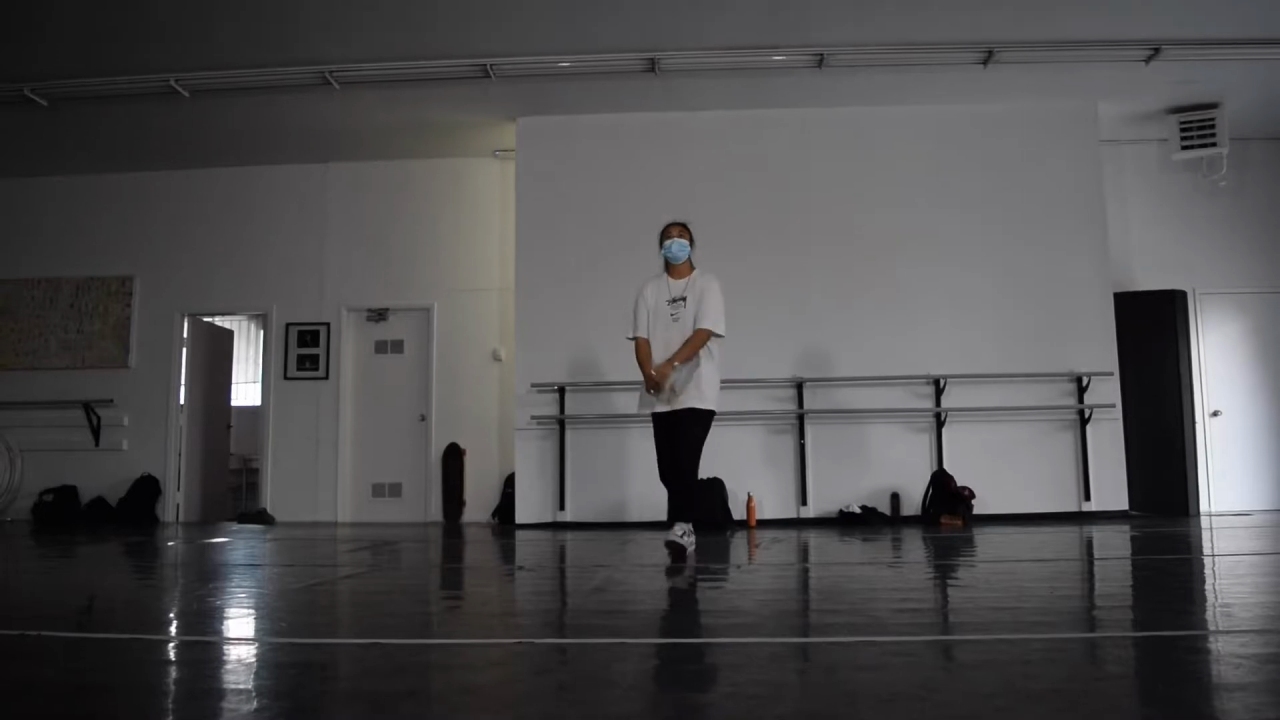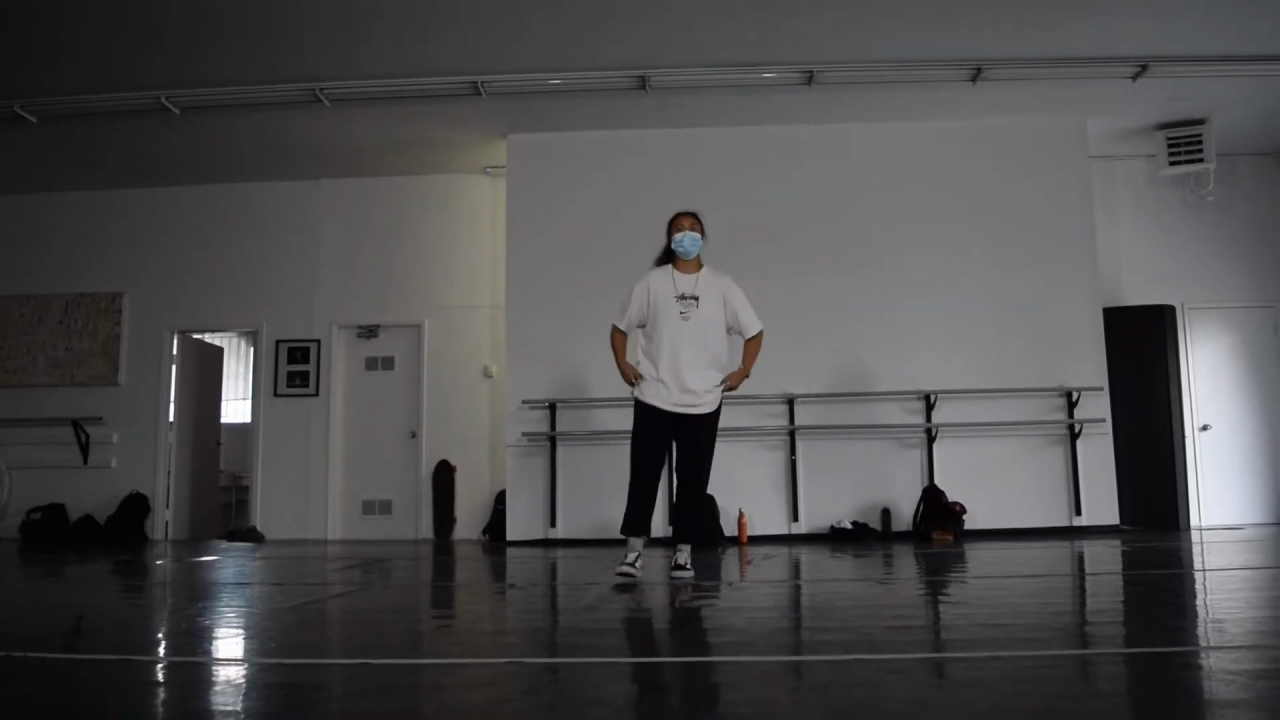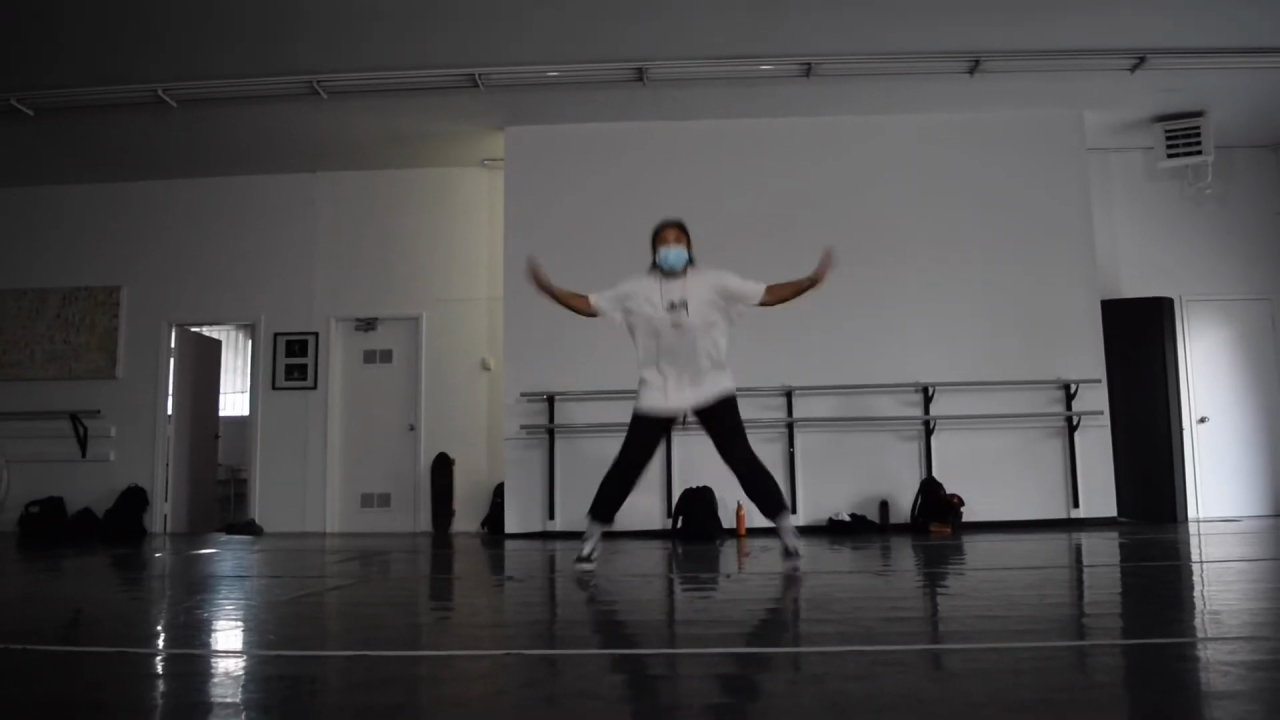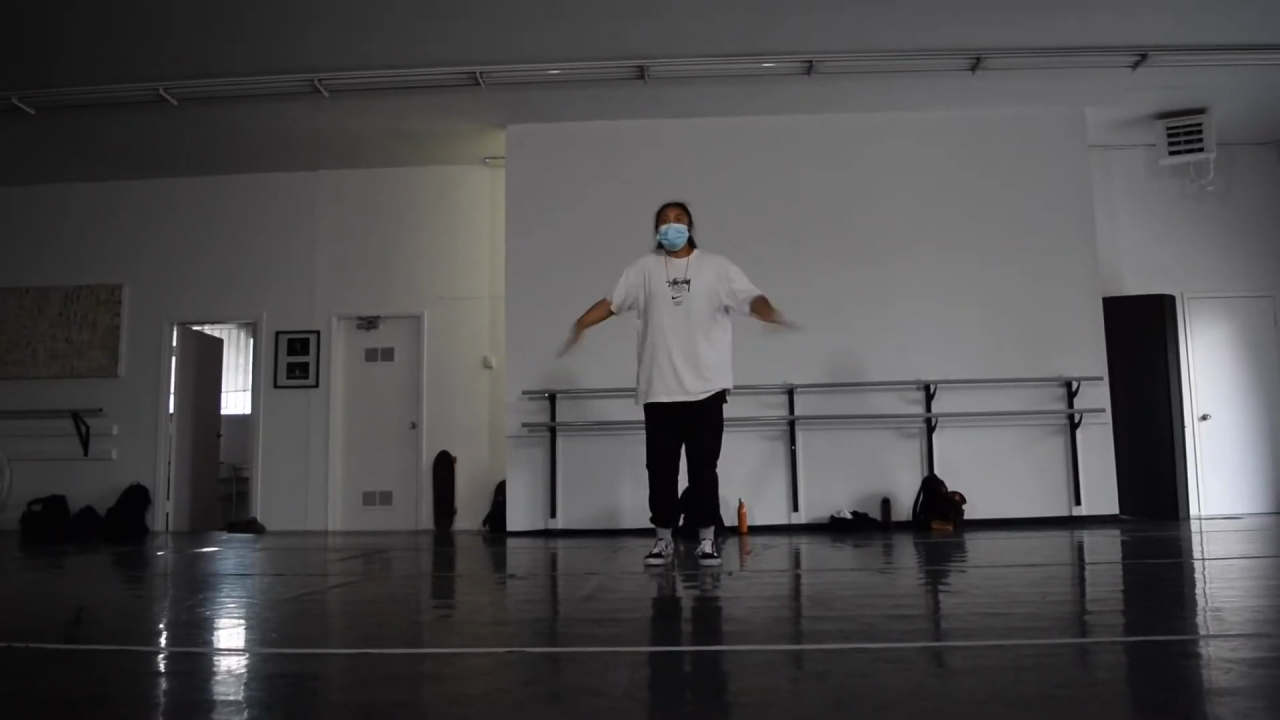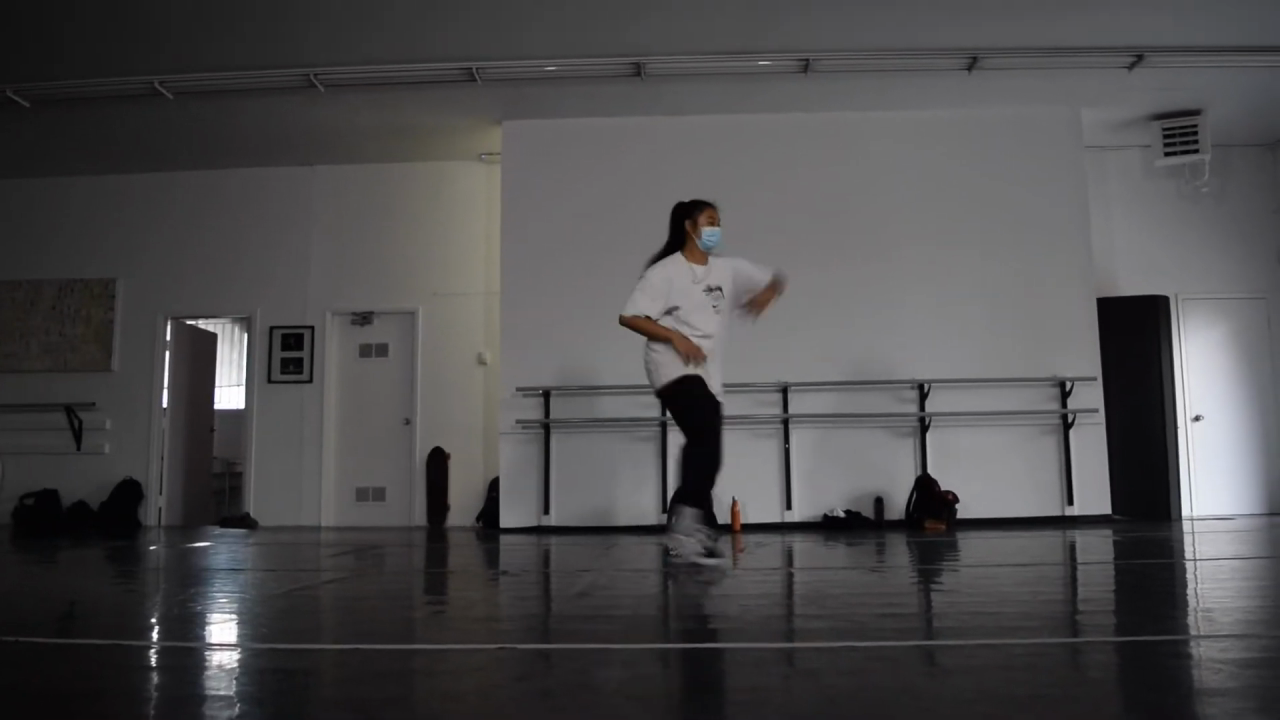
dt=1s
person 1, frame 1
left shoulder: (707, 285)
right shoulder: (649, 290)
left elbow: (704, 334)
right elbow: (641, 340)
left wrist: (669, 365)
right wrist: (649, 375)
left hip: (697, 391)
right hip: (662, 395)
left knee: (686, 460)
right knee: (668, 465)
left ankle: (680, 526)
right ankle: (685, 528)
person 1, frame 2
left shoulder: (721, 285)
right shoulder: (652, 283)
left elbow: (754, 332)
right elbow: (621, 327)
left wrist: (743, 370)
right wrist: (622, 363)
left hip: (703, 399)
right hip: (654, 396)
left knee: (693, 476)
right knee: (644, 469)
left ankle: (683, 550)
right ankle: (634, 547)
person 1, frame 3
left shoulder: (713, 282)
right shoulder: (637, 290)
left elbow: (766, 294)
right elbow: (590, 305)
left wrist: (812, 281)
right wrist: (547, 287)
left hip: (712, 389)
right hip: (658, 394)
left knee: (741, 459)
right knee: (628, 464)
left ankle: (785, 525)
right ankle: (593, 533)
person 1, frame 4
left shoulder: (715, 266)
right shoulder: (644, 268)
left elbow: (753, 297)
right elbow: (611, 302)
left wrist: (767, 311)
right wrist: (581, 325)
left hip: (706, 386)
right hip: (659, 387)
left knee: (703, 463)
right knee: (660, 465)
left ankle: (707, 539)
right ankle: (664, 539)
person 1, frame 5
left shoulder: (730, 268)
right shoulder: (666, 271)
left elbow: (773, 281)
right elbow: (631, 316)
left wrist: (767, 292)
right wrist: (675, 338)
left hip: (706, 377)
right hip: (675, 371)
left knee: (705, 453)
right knee: (706, 444)
left ankle: (685, 532)
right ankle: (689, 524)
